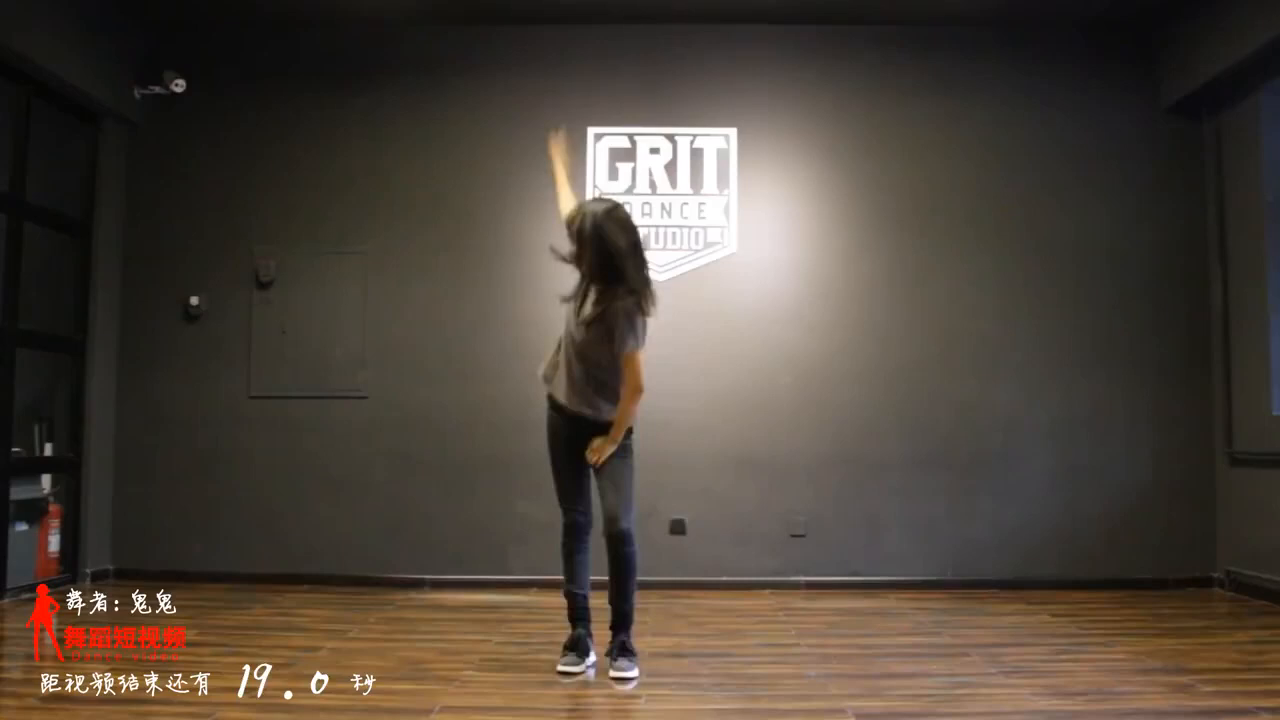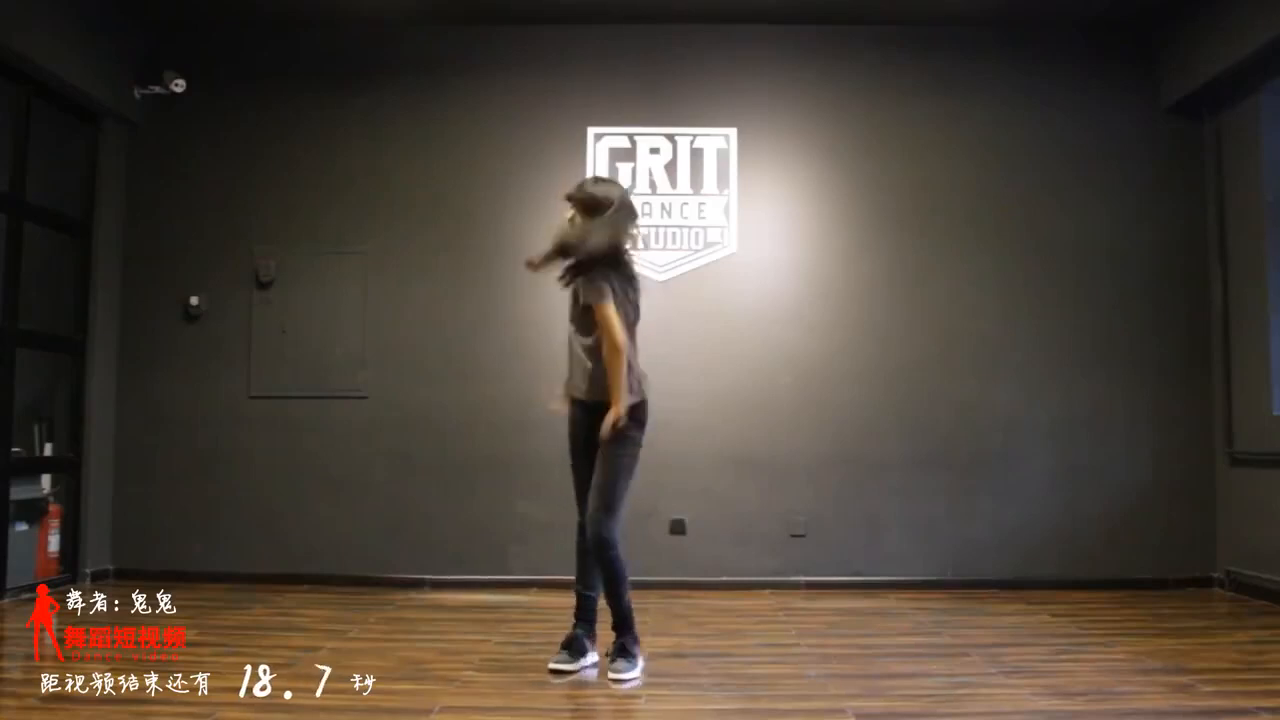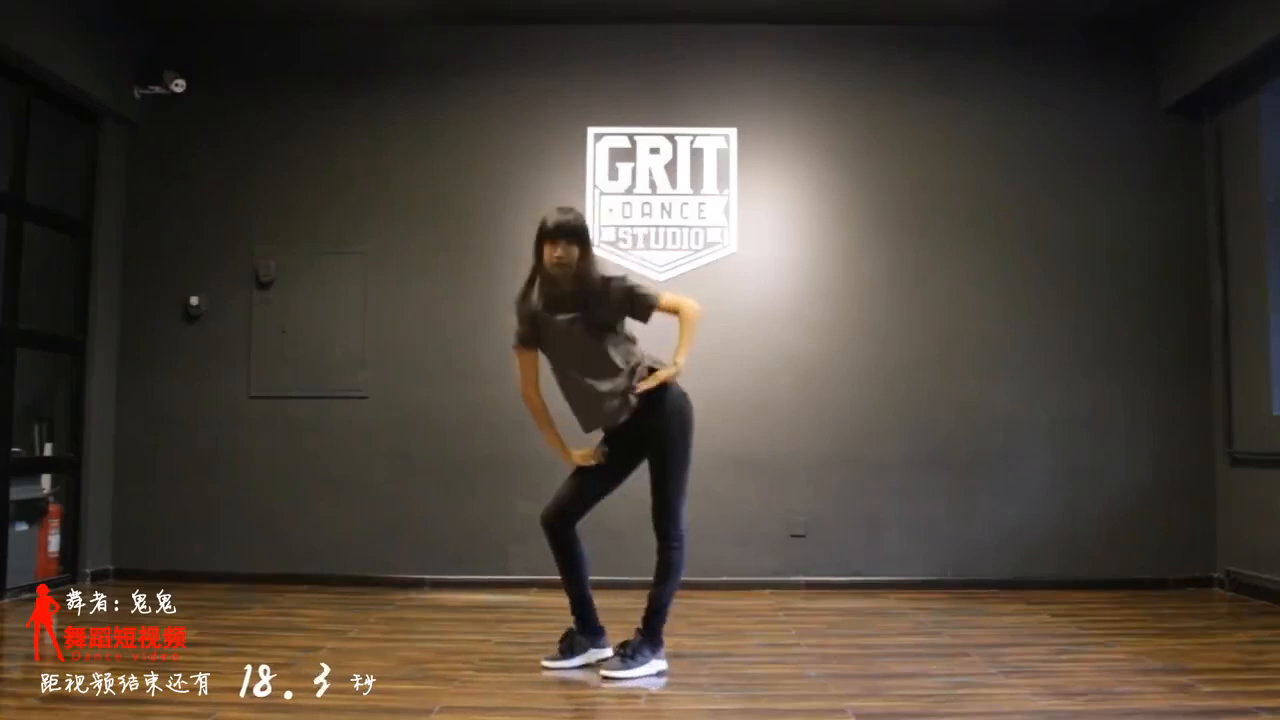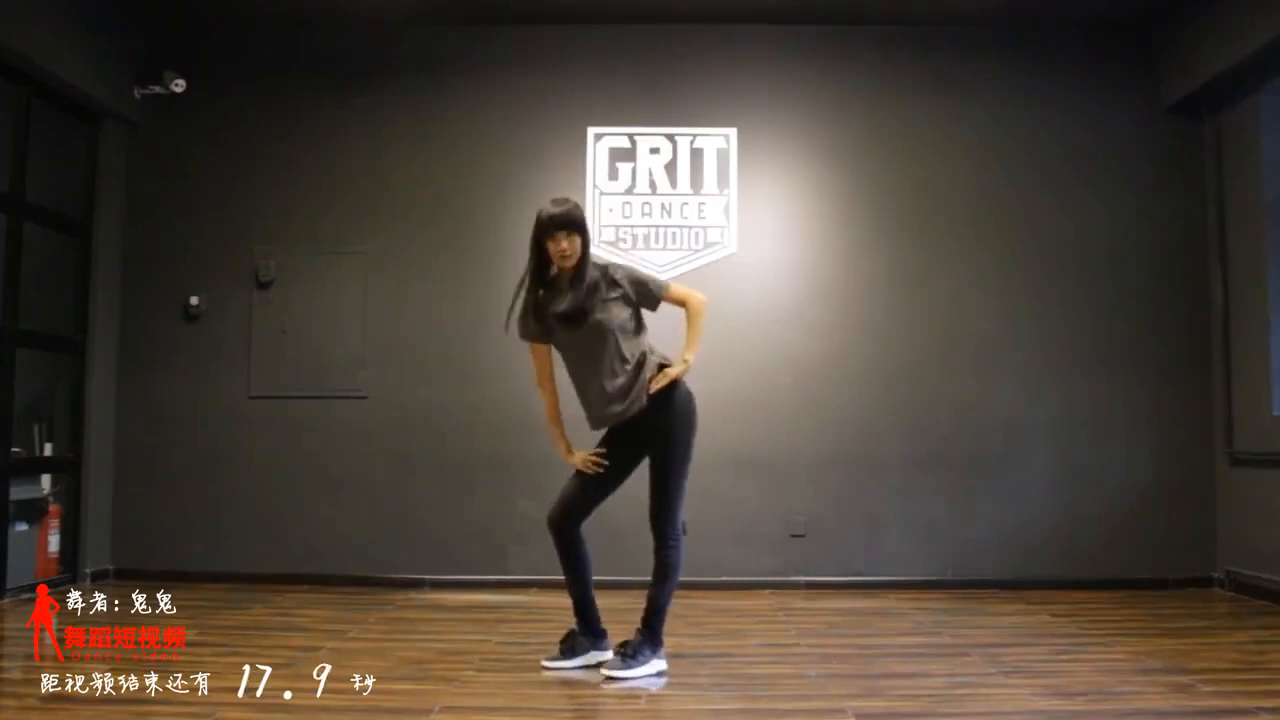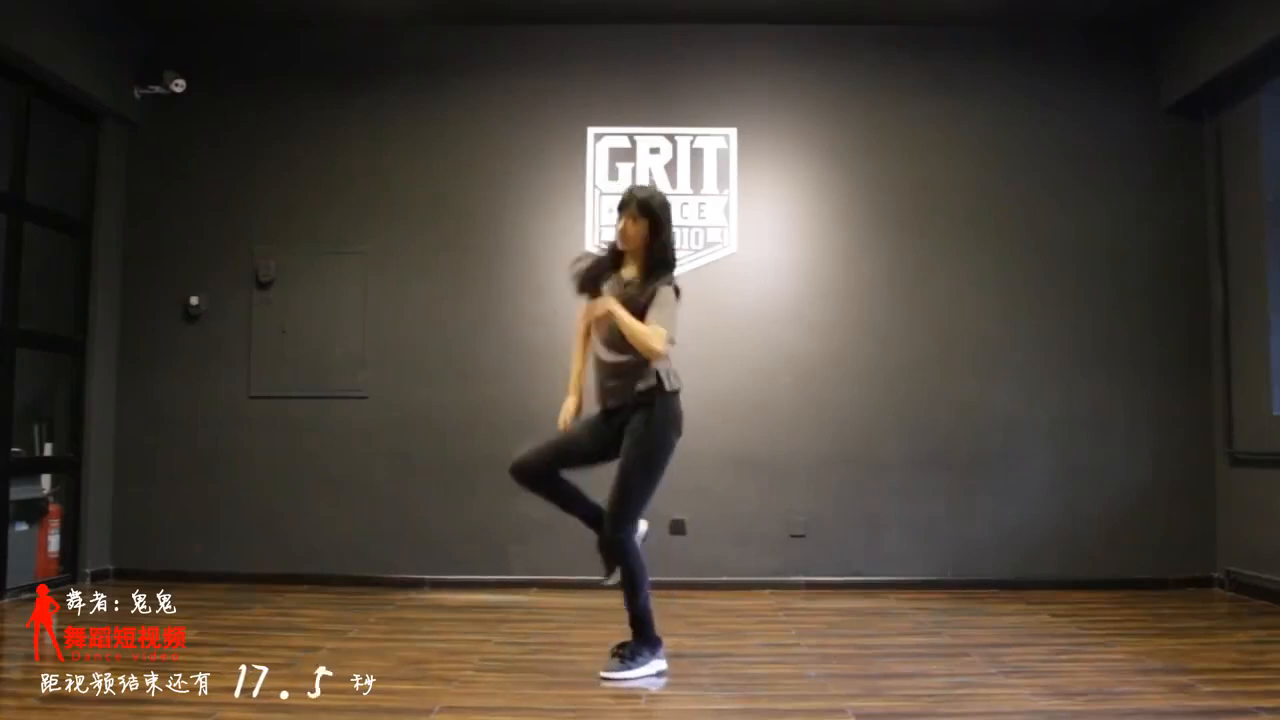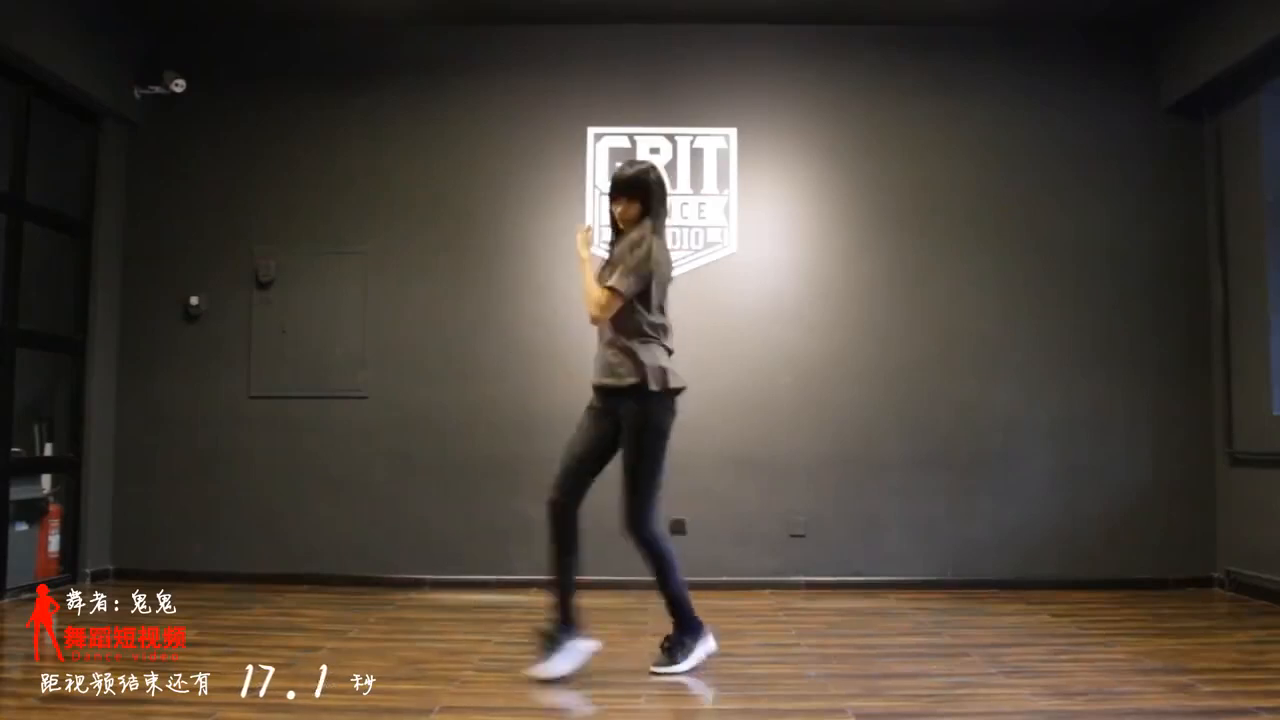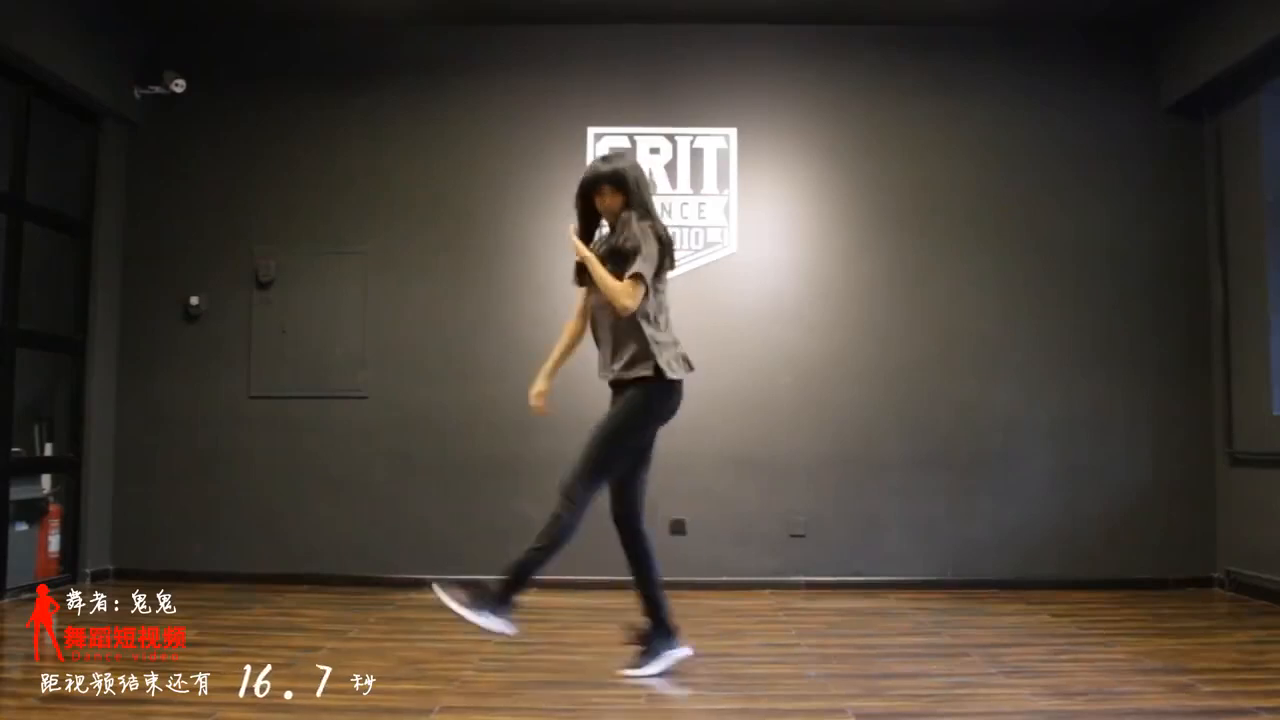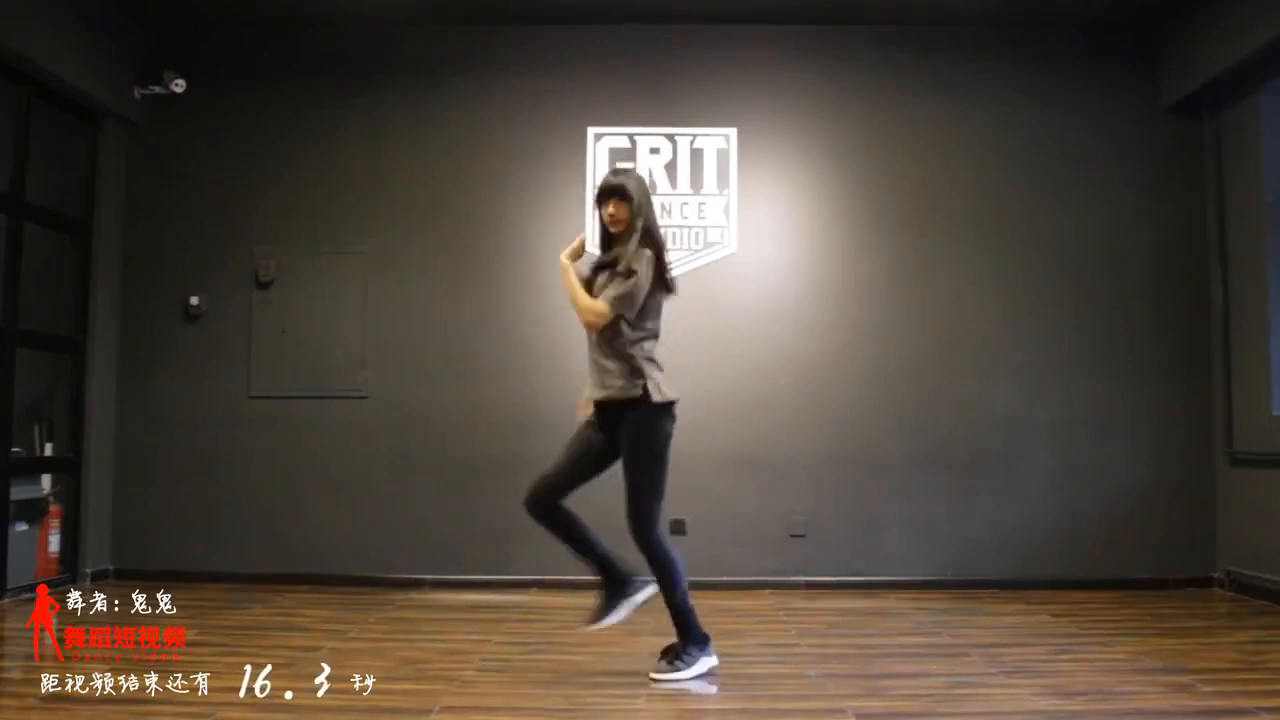
dt=0.4s
person 1, frame 1
left shoulder: (621, 306)
right shoulder: (596, 277)
left elbow: (635, 386)
right elbow: (569, 208)
left wrist: (613, 440)
right wrist: (558, 162)
left hip: (605, 426)
right hip: (564, 414)
left knee: (618, 528)
right knee: (576, 522)
left ankle: (622, 642)
right ankle: (580, 637)
person 1, frame 2
left shoulder: (595, 271)
right shoulder: (604, 264)
left elbow: (615, 340)
left wrist: (617, 405)
left hip: (618, 413)
right hip: (587, 408)
left knee: (599, 527)
right knee: (590, 525)
left ankle: (626, 642)
right ankle: (583, 636)
person 1, frame 3
left shoulder: (610, 293)
right shoulder: (532, 315)
left elbow: (687, 308)
right elbow: (530, 391)
left wrist: (676, 366)
right wrist: (565, 452)
left hip: (661, 412)
right hip: (618, 432)
left knee: (668, 530)
right knee: (556, 519)
left ankle: (650, 645)
right ankle: (589, 635)
person 1, frame 4
left shoulder: (618, 280)
right shoulder: (539, 307)
left elbow: (695, 300)
right elbow: (545, 385)
left wrist: (686, 361)
right wrist: (567, 450)
left hip: (665, 408)
right hip: (620, 426)
left knee: (665, 529)
right knee: (562, 520)
left ankle: (649, 645)
right ankle: (591, 636)
person 1, frame 5
left shoulder: (660, 285)
right shoulder: (601, 270)
left elbow: (655, 348)
right elbow: (585, 334)
left wrist: (615, 310)
right wrist: (572, 397)
left hip: (652, 412)
right hip: (613, 411)
left knee: (616, 526)
right knee: (527, 468)
left ankle: (646, 646)
right ankle: (619, 535)
person 1, frame 6
left shoulder: (642, 246)
right shoulder: (630, 247)
left elbow: (598, 311)
left wrist: (584, 258)
left hip: (642, 394)
right hip: (607, 394)
left knee: (638, 523)
right knee: (562, 502)
left ankle: (690, 632)
right ankle: (564, 629)
person 1, frame 7
left shoulder: (643, 236)
right shoulder: (604, 245)
left elbow: (626, 302)
right elbow: (580, 317)
left wrist: (587, 257)
right wrist: (544, 376)
left hip: (653, 383)
right hip: (631, 385)
left knee: (577, 490)
right knee: (625, 515)
left ankle: (502, 598)
right ankle: (662, 635)
person 1, frame 8
left shoulder: (641, 259)
right shoulder: (609, 262)
left elbow: (594, 317)
left wrist: (568, 267)
right wrist: (591, 399)
left hip: (642, 406)
right hip: (609, 408)
left knee: (644, 528)
right knee: (541, 500)
left ankle: (695, 644)
right ankle: (621, 584)
